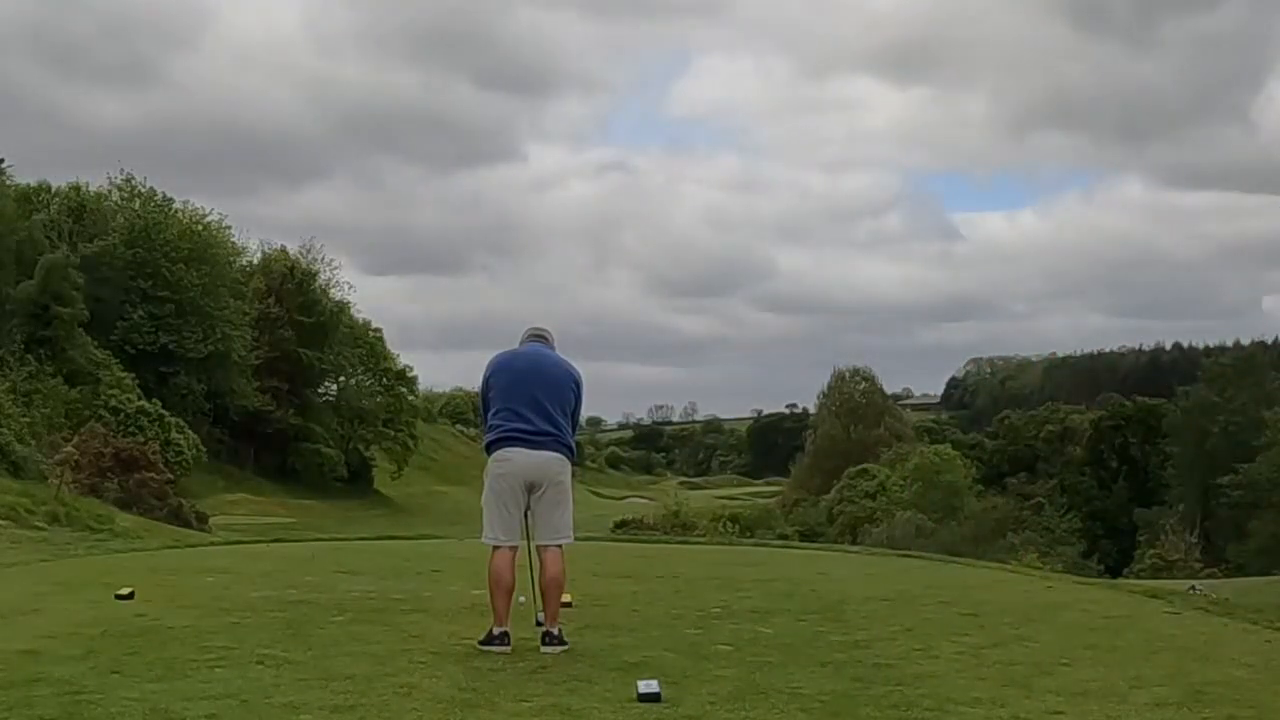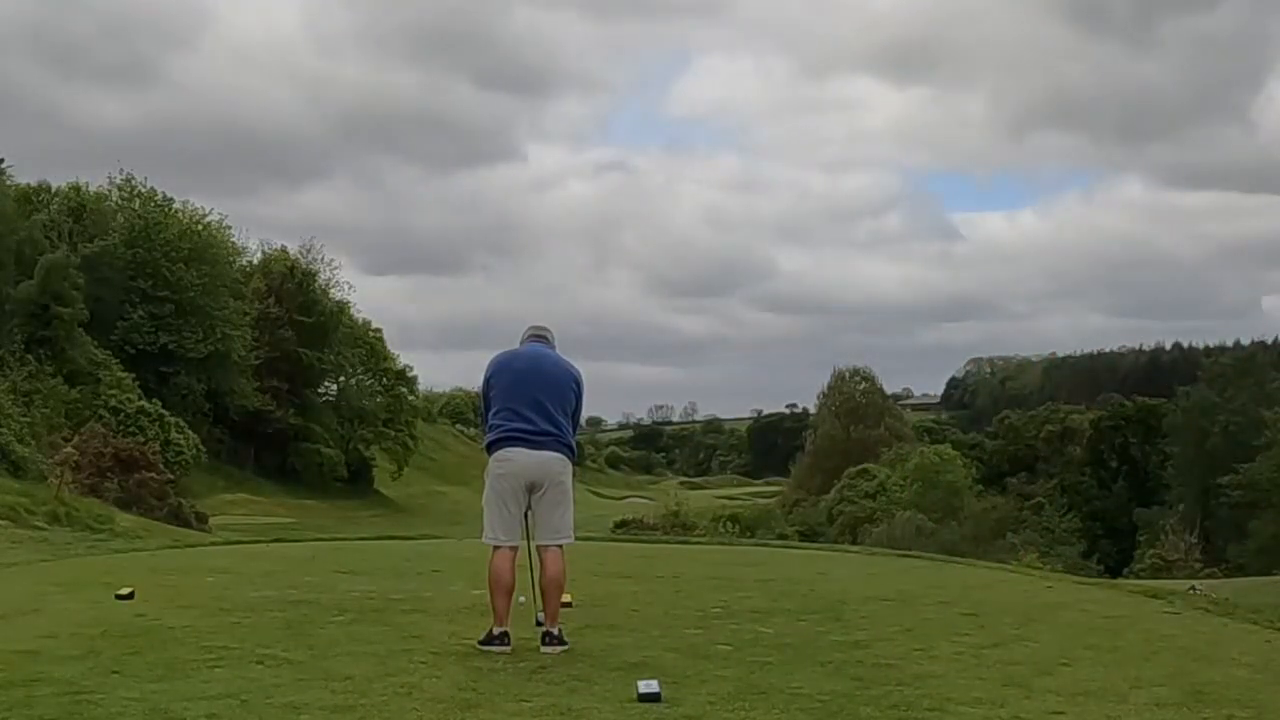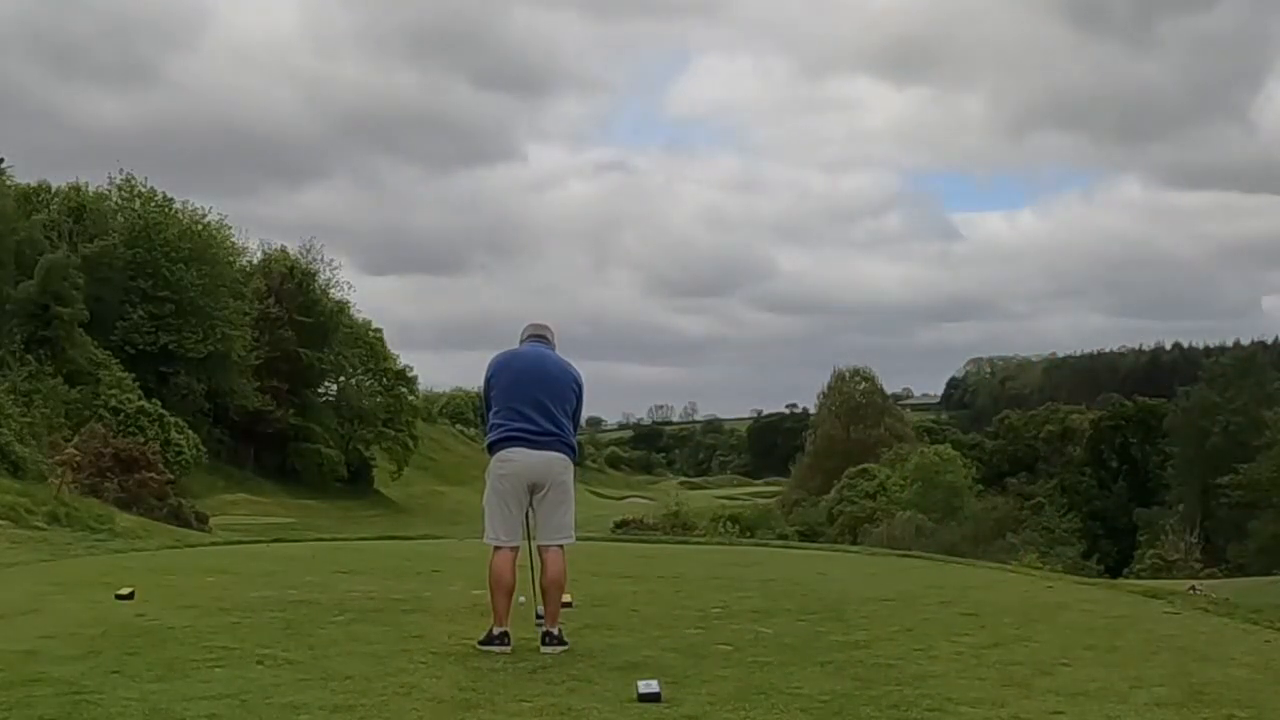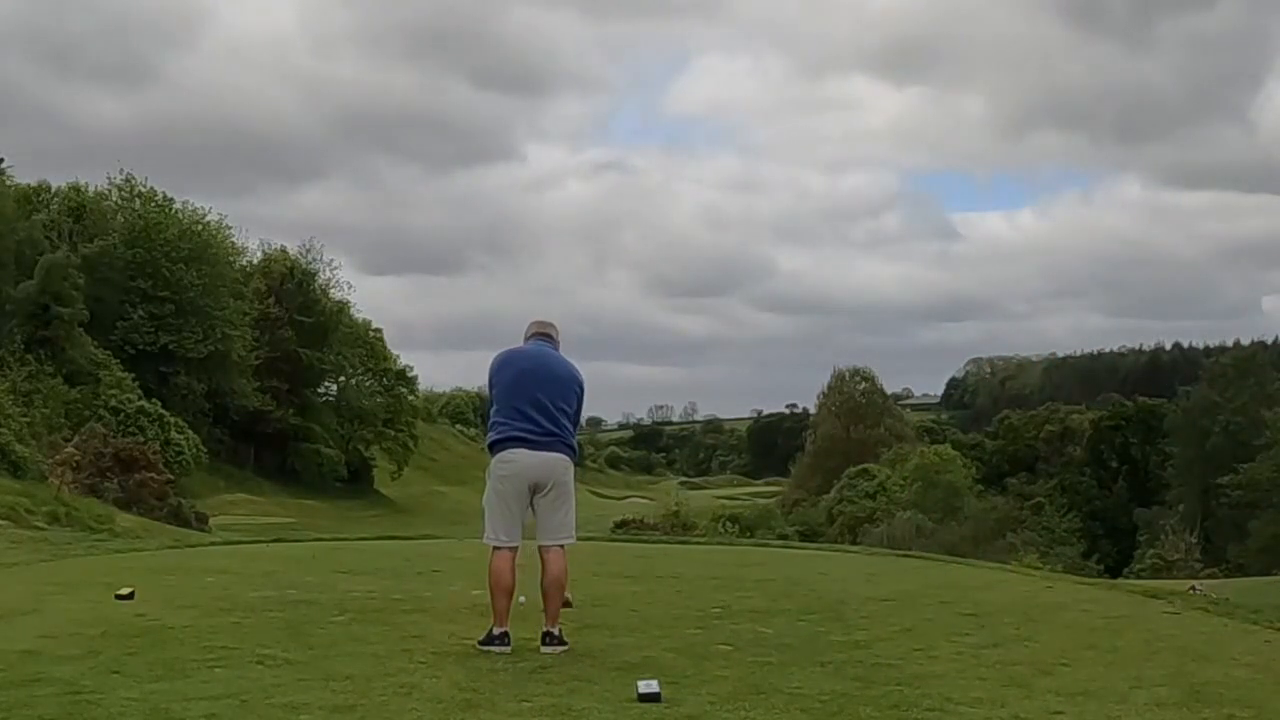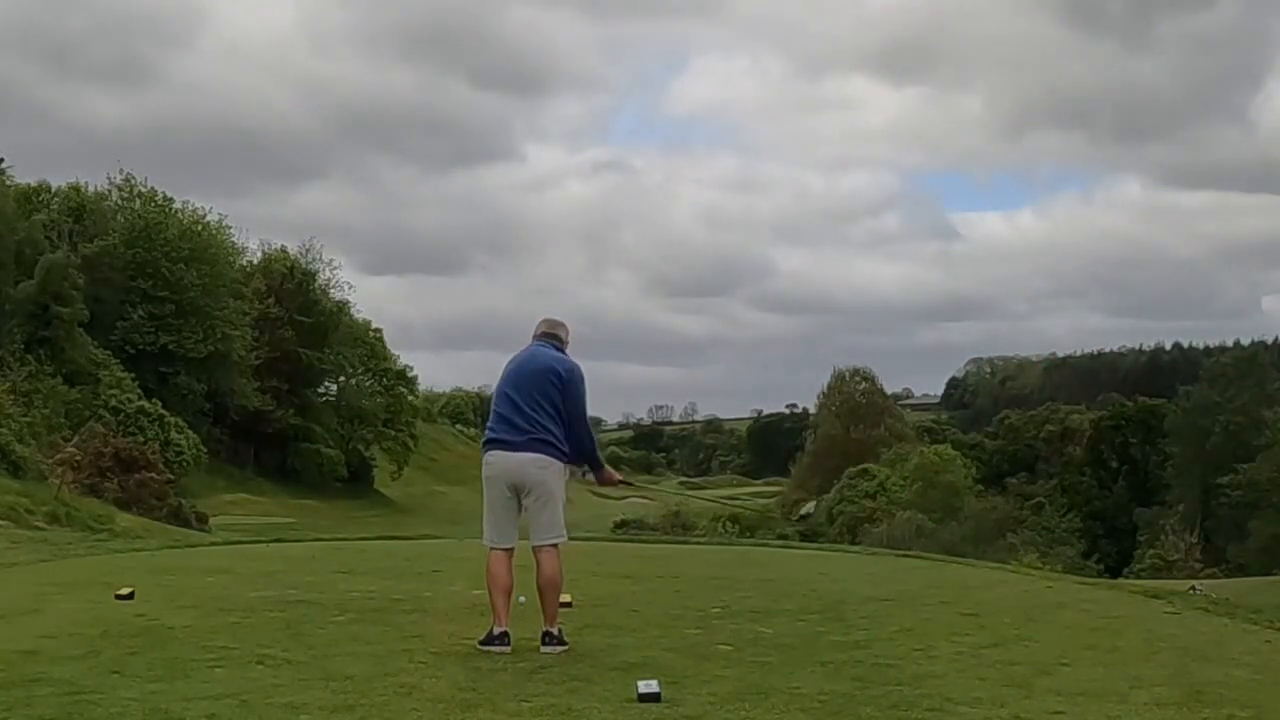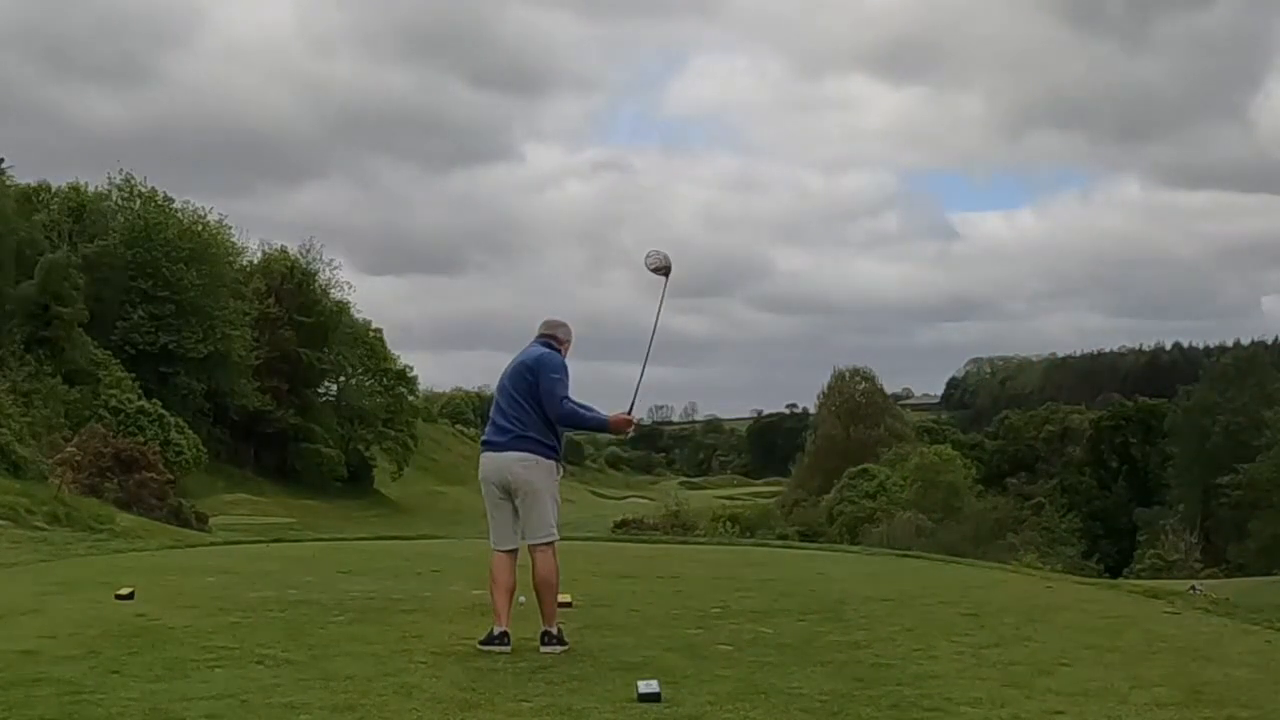
dt=0.4s
person 1, frame 1
left shoulder: (498, 362)
right shoulder: (569, 370)
left elbow: (485, 416)
left hip: (506, 456)
right hip: (554, 459)
left knee: (503, 546)
right knee: (551, 547)
left ankle: (500, 631)
right ankle: (551, 631)
person 1, frame 2
left shoulder: (499, 362)
right shoulder: (570, 371)
left elbow: (487, 415)
left hip: (507, 457)
right hip: (555, 460)
left knee: (504, 546)
right knee: (552, 547)
left ankle: (500, 631)
right ankle: (552, 631)
person 1, frame 3
left shoulder: (500, 362)
right shoulder: (569, 372)
left elbow: (488, 414)
left hip: (509, 457)
right hip: (556, 460)
left knee: (504, 546)
right knee: (552, 547)
left ankle: (500, 631)
right ankle: (551, 631)
person 1, frame 4
left shoulder: (503, 360)
right shoulder: (571, 372)
left hip: (510, 457)
right hip: (556, 461)
left knee: (503, 546)
right knee: (553, 547)
left ankle: (500, 631)
right ankle: (551, 632)
person 1, frame 5
left shoulder: (514, 363)
right shoulder: (566, 367)
right elbow: (577, 427)
left wrist: (582, 462)
right wrist: (598, 468)
left hip: (497, 458)
right hip: (540, 461)
left knee: (499, 547)
right knee: (547, 547)
left ankle: (499, 630)
right ankle: (551, 631)
person 1, frame 6
left shoulder: (519, 362)
right shoulder: (549, 360)
left elbow: (565, 405)
right elbow: (559, 411)
left wrist: (606, 419)
right wrist: (606, 423)
left hip: (492, 460)
right hip: (531, 460)
left knee: (503, 548)
right knee: (542, 546)
left ankle: (500, 630)
right ankle: (550, 631)
